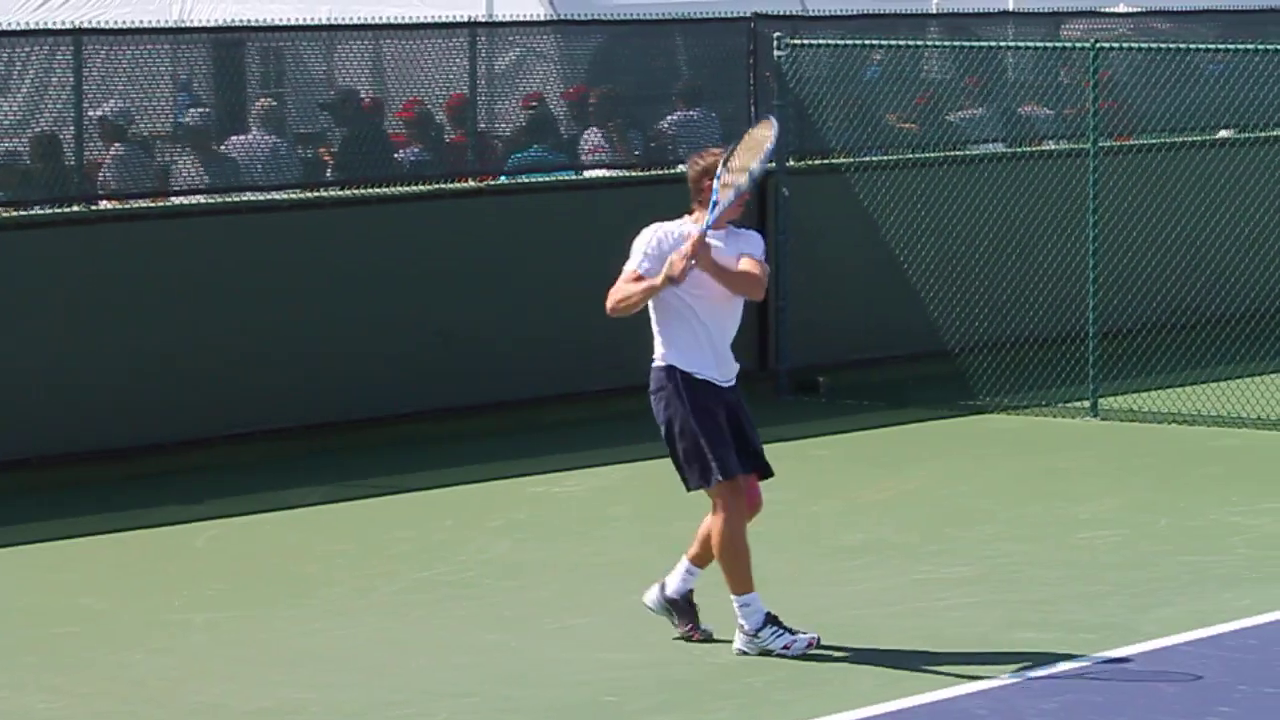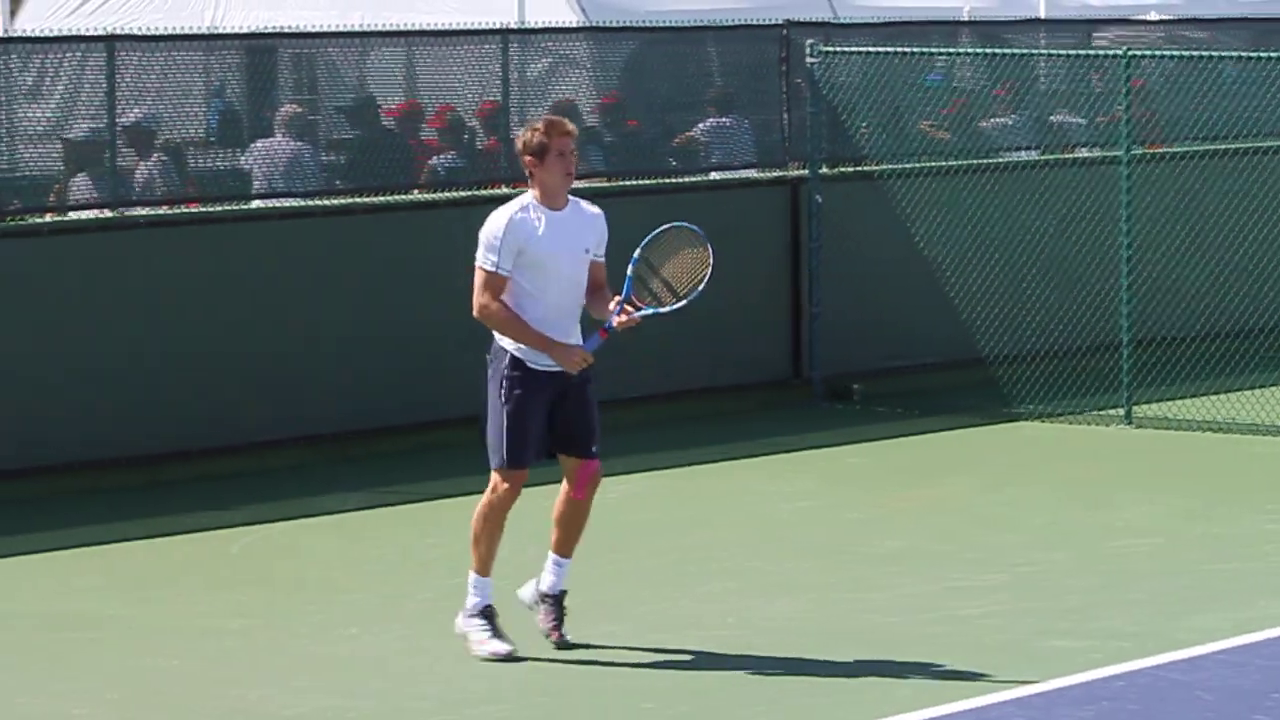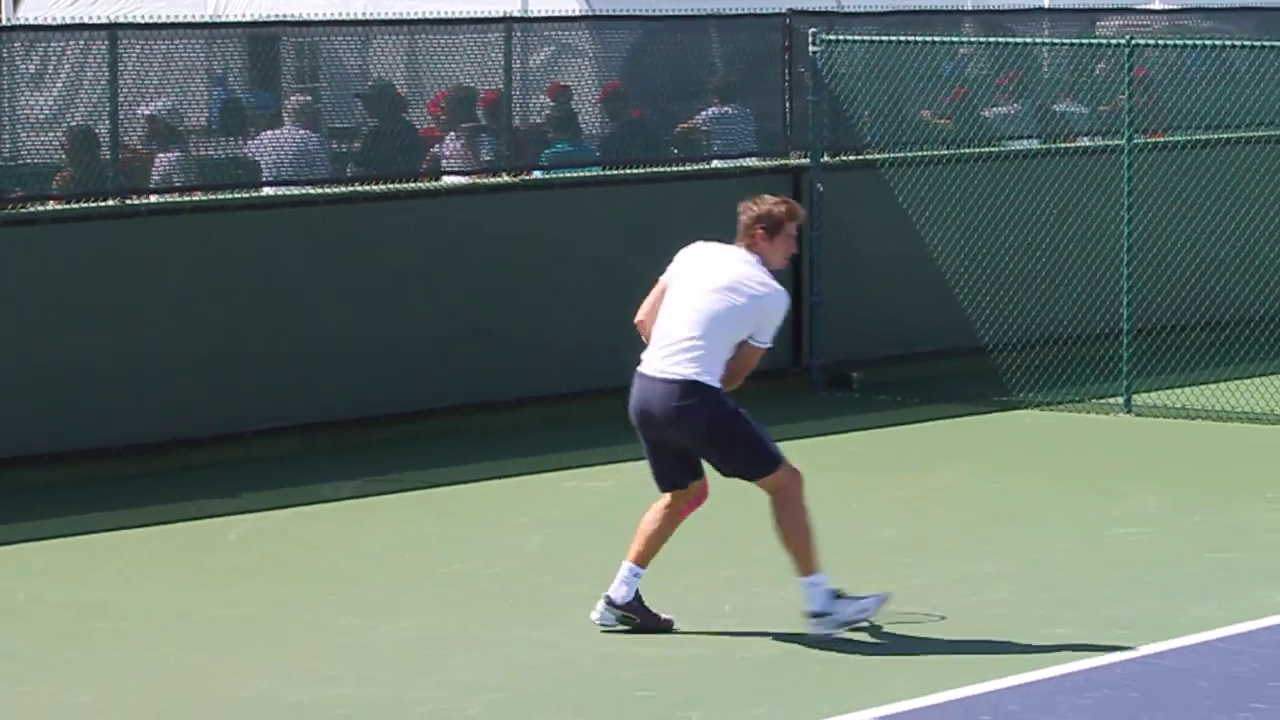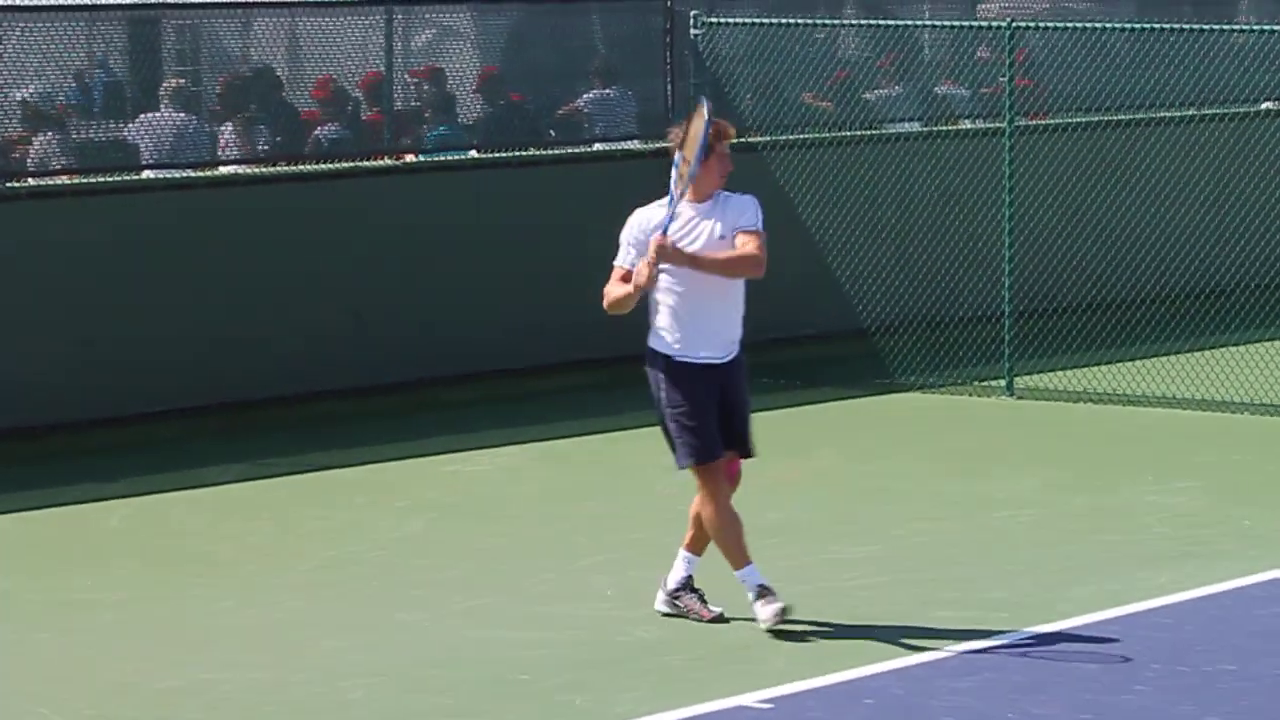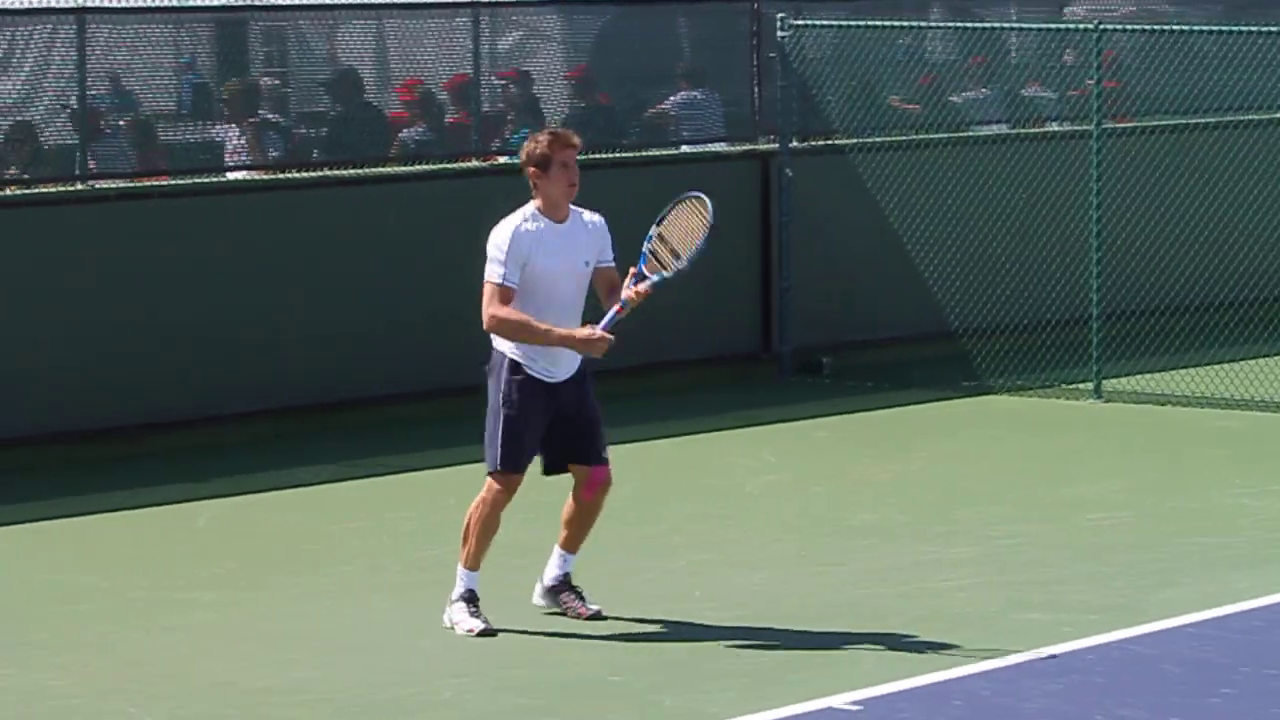
dt=1s
person 1, frame 1
left shoulder: (745, 241)
right shoulder: (659, 237)
left elbow: (754, 287)
right elbow: (616, 303)
left wrist: (708, 262)
right wrist: (662, 280)
left hip: (722, 385)
right hip: (680, 381)
left knee: (745, 501)
right knee: (730, 497)
left ankle: (673, 590)
right ankle: (753, 625)
person 1, frame 2
left shoulder: (591, 218)
right shoulder: (508, 223)
right elbow: (484, 304)
left wrist: (610, 308)
right wrist: (554, 347)
left hip: (570, 366)
right hip: (521, 365)
left knee: (584, 475)
right knee: (507, 483)
left ankle: (548, 589)
right ankle: (476, 608)
person 1, frame 3
left shoulder: (695, 252)
right shoulder: (772, 295)
left elbow: (644, 319)
right elbow: (736, 373)
left hip: (645, 391)
right hip: (692, 398)
left knee: (683, 495)
right knee: (786, 484)
left ankle: (619, 598)
right ankle: (822, 604)
person 1, frame 4
left shoulder: (741, 206)
right shoulder: (644, 224)
left elbow: (754, 263)
right elbow: (611, 299)
left wrist: (685, 257)
right wrist: (635, 286)
left hip: (725, 362)
right hip: (675, 365)
left knee: (726, 477)
right knee: (711, 481)
left ankle: (677, 584)
right ankle: (756, 589)
person 1, frame 5
left shoulder: (593, 227)
right shoulder: (511, 234)
left elbow: (608, 290)
right elbow: (494, 316)
left wrist: (628, 296)
right wrist: (569, 338)
left hip: (569, 373)
right hip: (520, 371)
left knee: (596, 480)
right knee: (502, 485)
left ankle: (555, 580)
right ankle: (463, 595)
